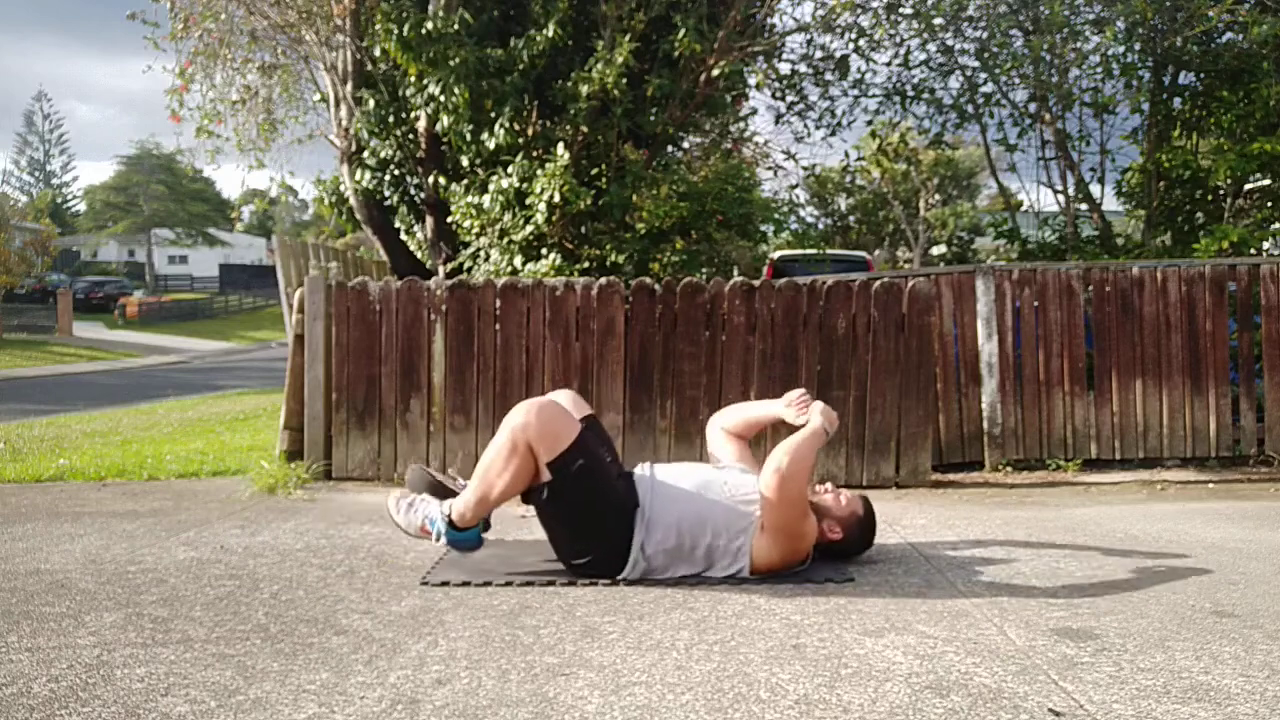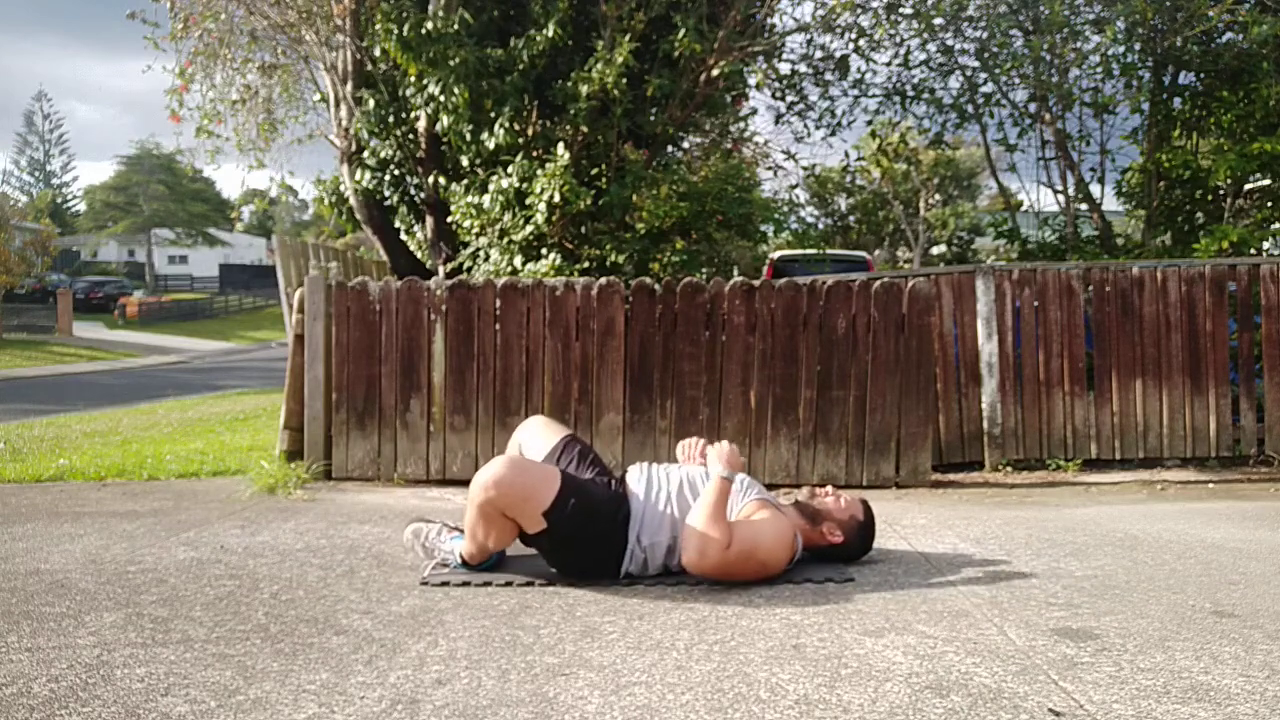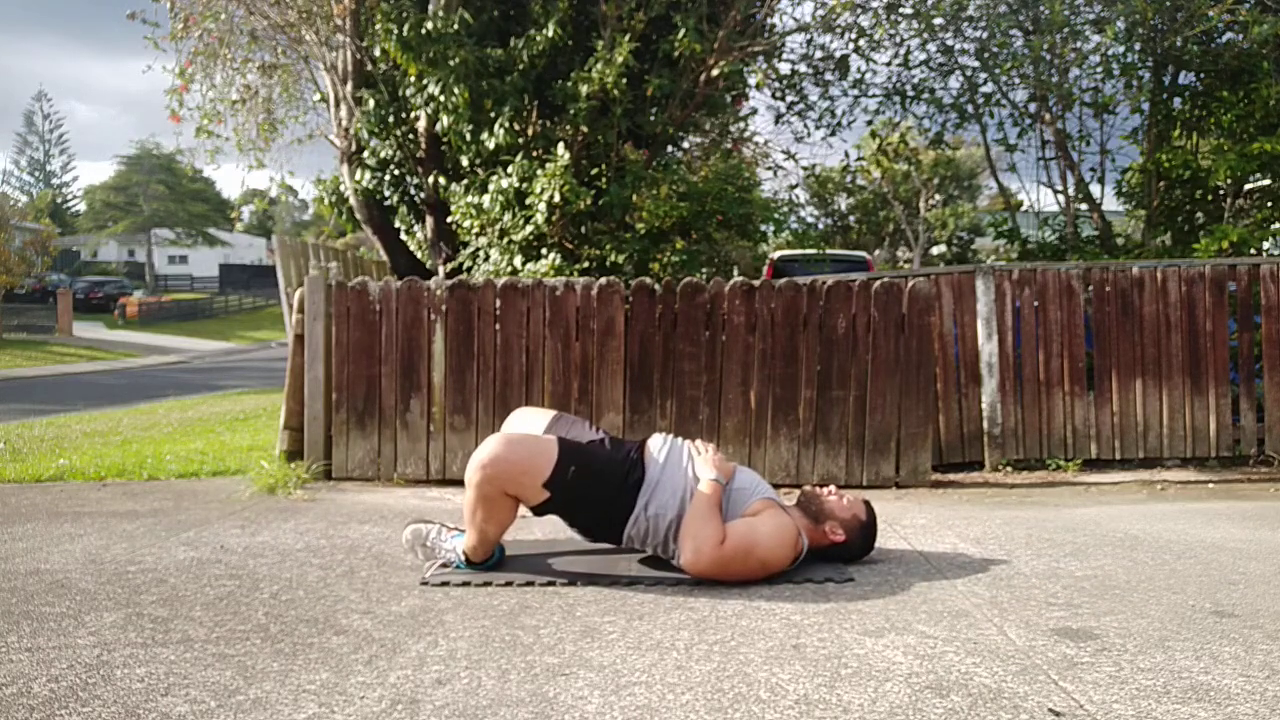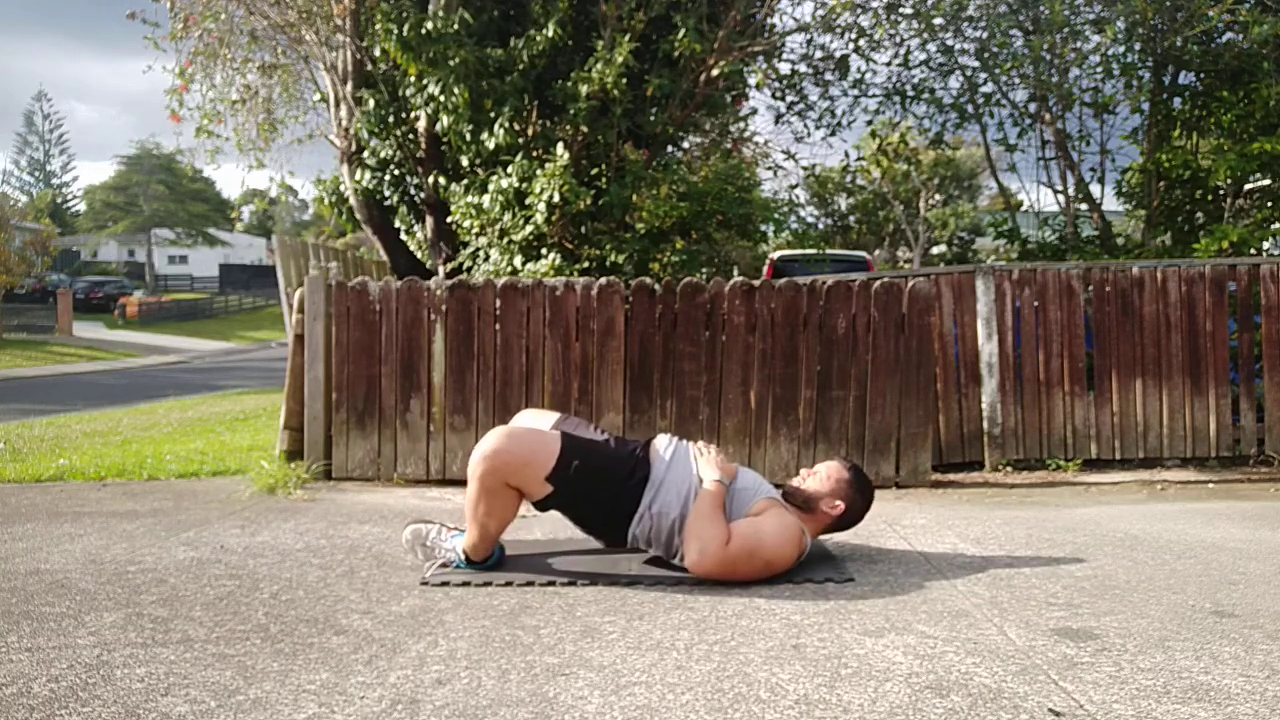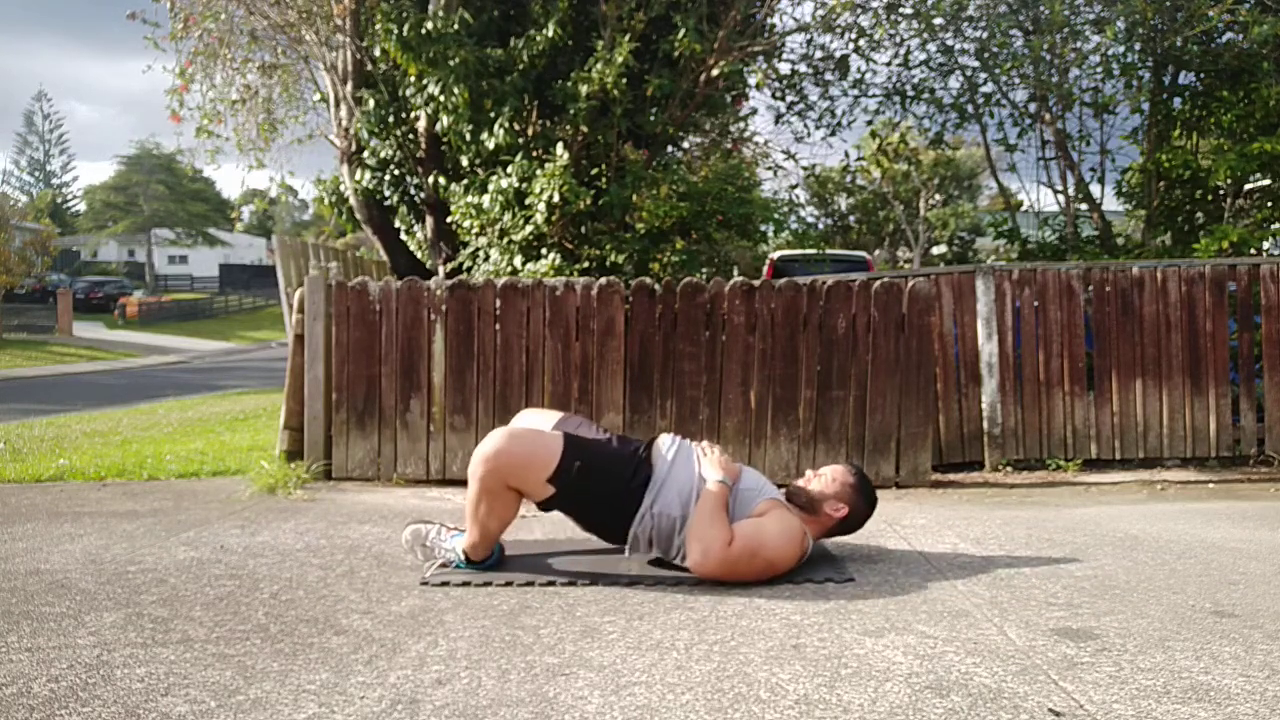
dt=1s
person 1, frame 1
left shoulder: (792, 539)
right shoulder: (758, 491)
left elbow: (781, 477)
right elbow: (721, 426)
left wrist: (819, 427)
right wrist: (783, 409)
left hip: (611, 540)
right hip: (623, 494)
left knee: (534, 417)
right knee: (561, 401)
left ankle: (458, 521)
right ankle: (472, 496)
person 1, frame 2
left shoulder: (778, 540)
right shoulder: (769, 511)
left elbow: (701, 553)
left wrist: (722, 472)
right wrist: (697, 465)
left hip: (610, 537)
right hip: (616, 494)
left knee: (499, 479)
right knee: (534, 429)
left ankle: (472, 554)
right ankle: (484, 530)
person 1, frame 3
left shoulder: (781, 539)
right shoulder: (777, 515)
left elbow: (697, 556)
left wrist: (712, 479)
right wrist: (715, 472)
left hip: (620, 495)
left knee: (495, 457)
right knee: (522, 422)
left ankle: (473, 552)
right ankle: (482, 530)
person 1, frame 4
left shoulder: (786, 534)
right shoulder: (775, 506)
left elbow: (703, 558)
left wrist: (714, 481)
right wrist: (716, 474)
left hip: (624, 496)
right hip: (636, 463)
left knee: (498, 449)
right knee: (527, 424)
left ankle: (472, 552)
right ankle: (481, 531)
person 1, frame 5
left shoulder: (787, 536)
right shoulder: (778, 506)
left elbow: (705, 558)
left wrist: (718, 480)
right wrist: (719, 474)
left hip: (626, 495)
right hip: (637, 461)
left knee: (500, 449)
right knee: (529, 424)
left ankle: (472, 551)
right ankle: (482, 528)
